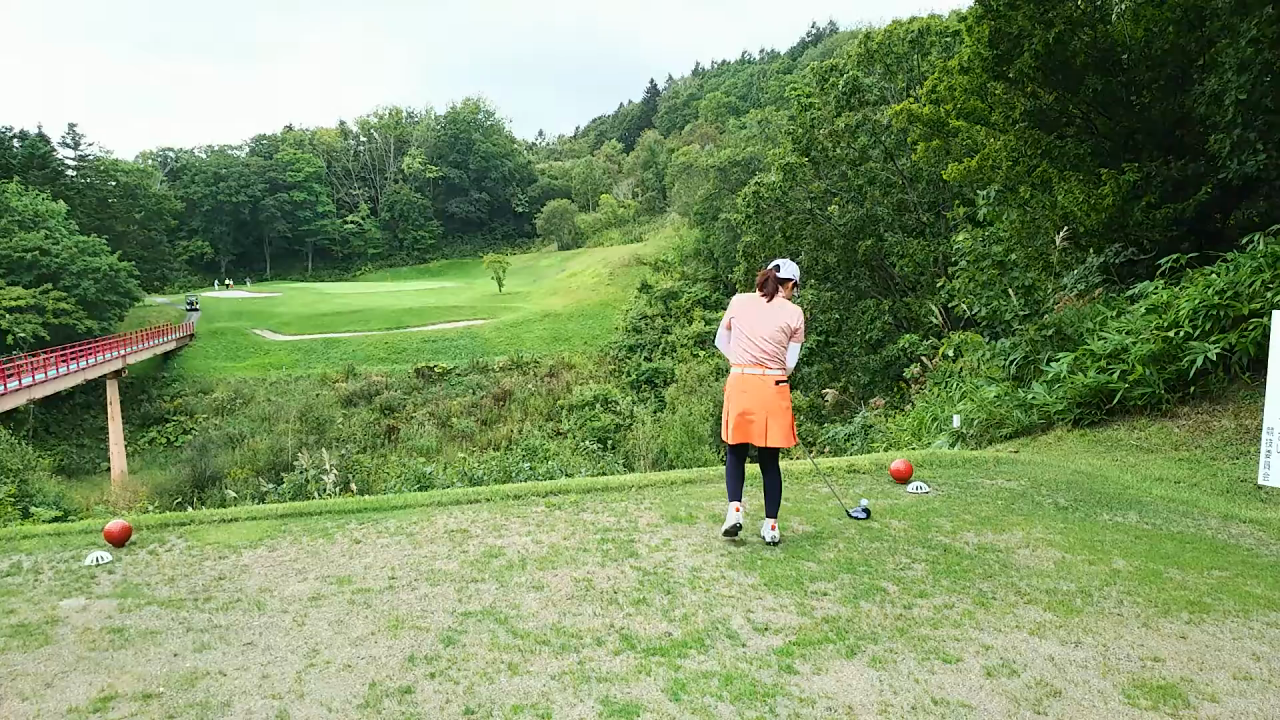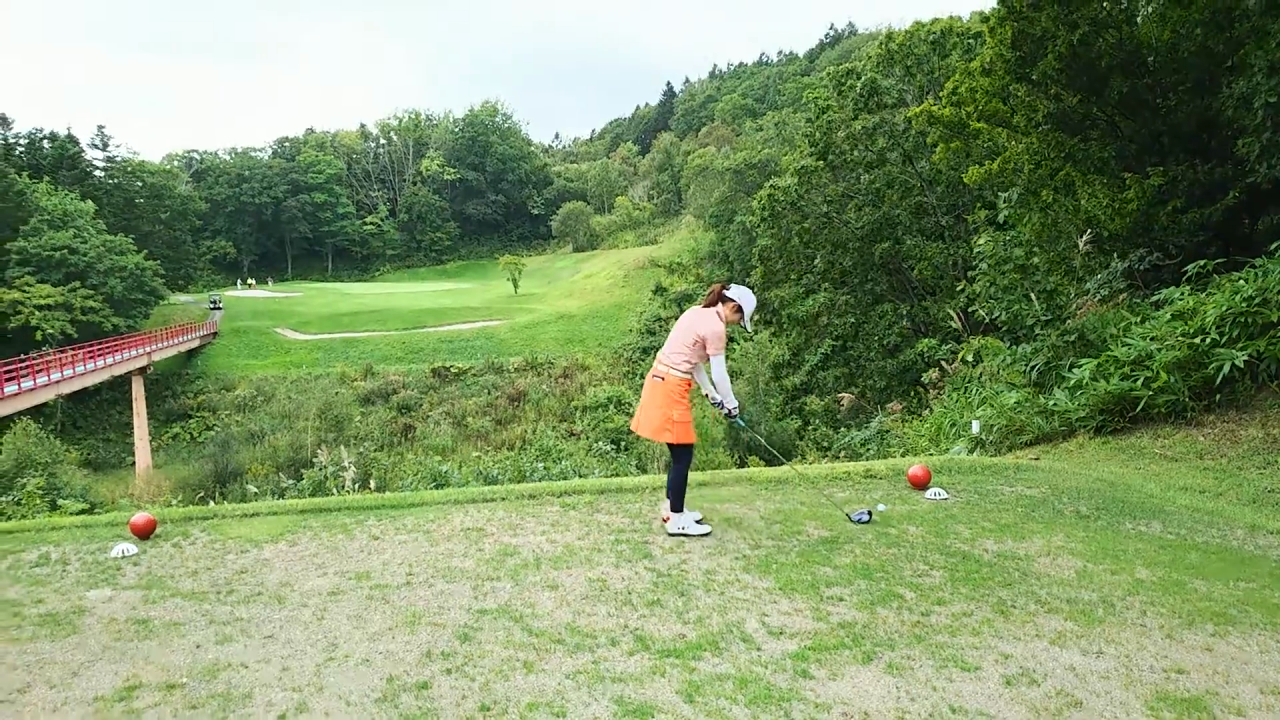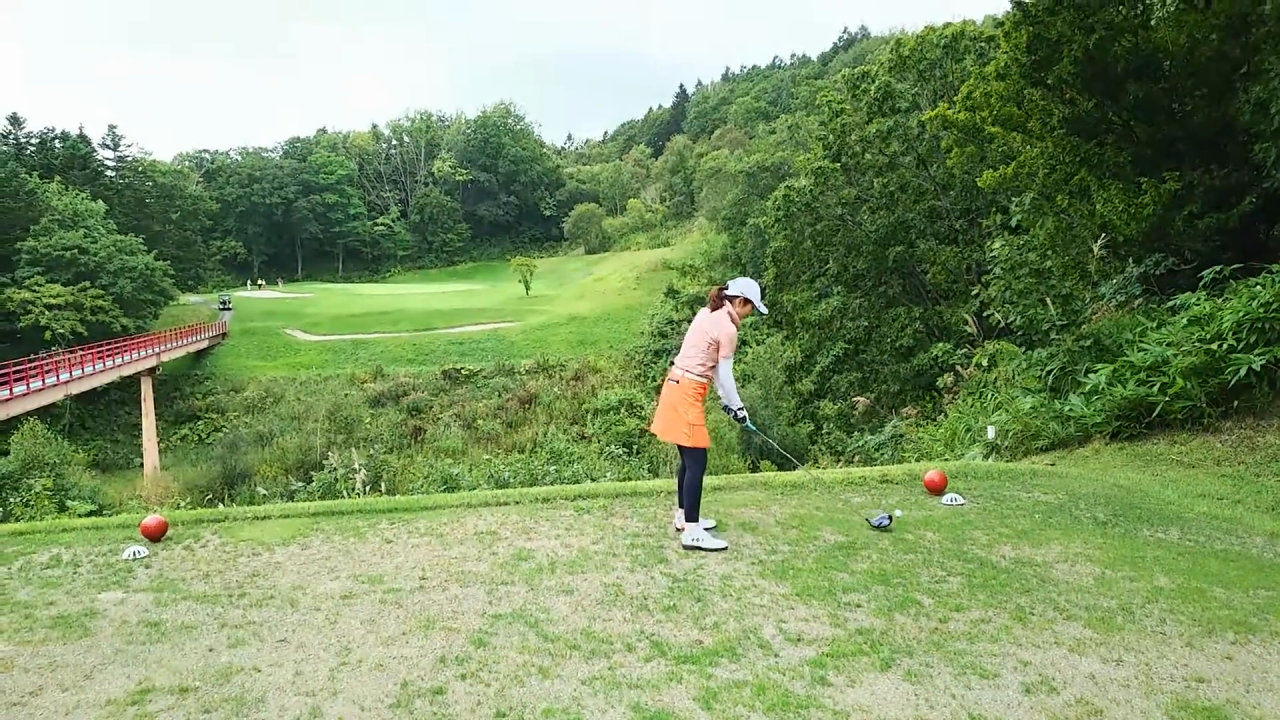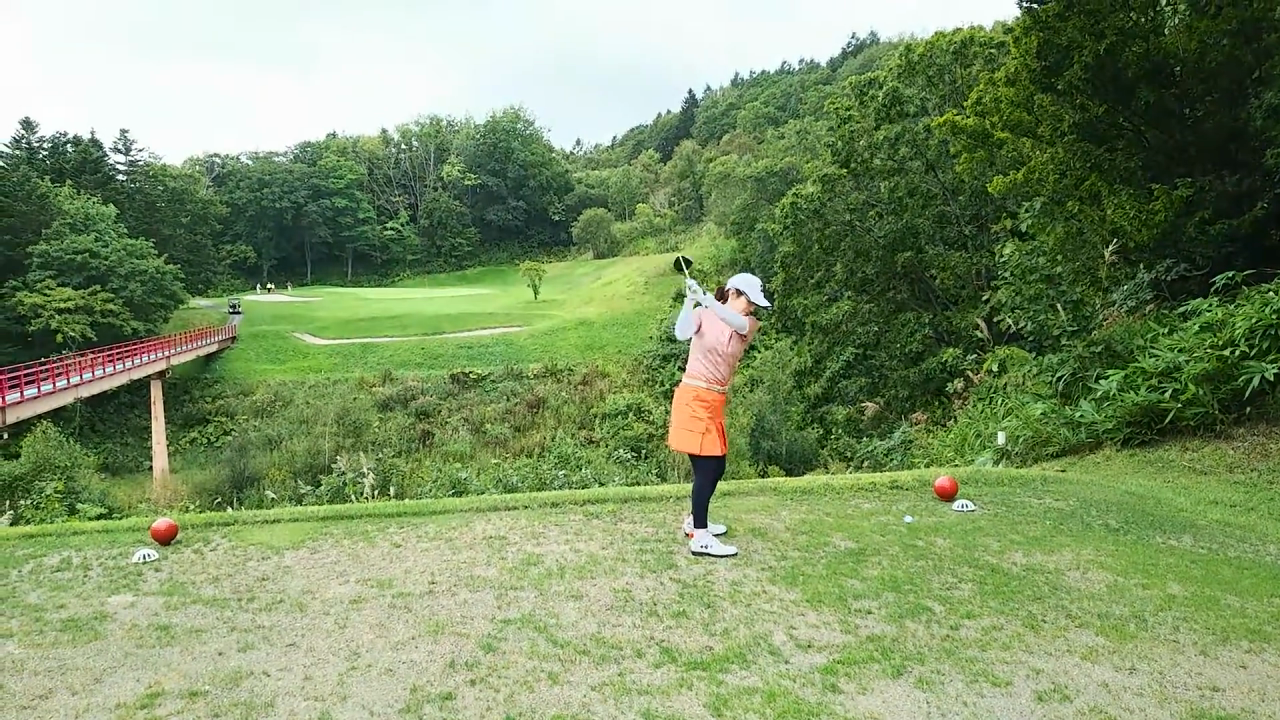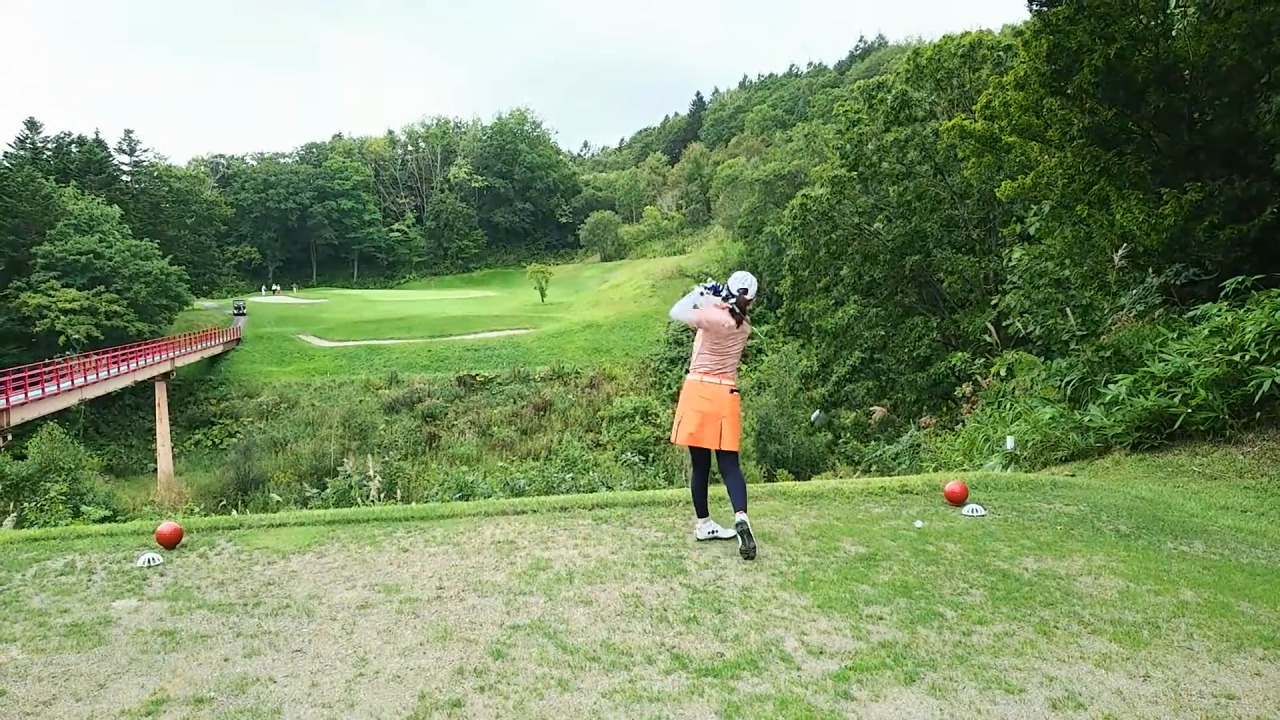
dt=1s
person 1, frame 1
left shoulder: (739, 302)
right shoulder: (794, 313)
left elbow: (721, 343)
right elbow: (791, 363)
left hip: (740, 384)
right hip: (774, 389)
left knee: (735, 455)
right knee: (769, 462)
left ankle: (735, 509)
right ankle: (771, 525)
person 1, frame 2
left shoulder: (697, 313)
right shoulder: (715, 327)
right elbow: (719, 373)
left wrist: (711, 394)
right wrist: (731, 404)
left hip: (660, 382)
right hip: (671, 388)
left knee: (678, 452)
right knee: (683, 455)
left ankle: (671, 507)
right ankle: (676, 520)
person 1, frame 3
left shoulder: (707, 314)
right shoulder: (726, 328)
right elbow: (724, 373)
left wrist: (726, 399)
right wrist: (736, 404)
left hip: (679, 387)
right hip: (687, 392)
left knee: (689, 458)
right knee: (697, 461)
left ankle: (684, 515)
right ankle: (691, 532)
person 1, frame 4
left shoulder: (747, 324)
right shoulder: (701, 314)
left elbow: (739, 325)
right elbow: (681, 334)
left wrist: (705, 299)
right wrist: (691, 301)
left hip: (715, 402)
right hip: (694, 398)
left knee: (715, 466)
right knee: (706, 468)
left ankle: (695, 521)
right ankle: (700, 537)
person 1, frame 5
left shoulder: (714, 318)
right shoulder: (745, 325)
left elbow: (676, 313)
left wrist: (701, 290)
right wrist: (705, 294)
left hip: (698, 393)
right hip: (726, 397)
left knee: (700, 465)
right knee: (730, 466)
left ankle: (703, 524)
right ankle: (741, 517)
